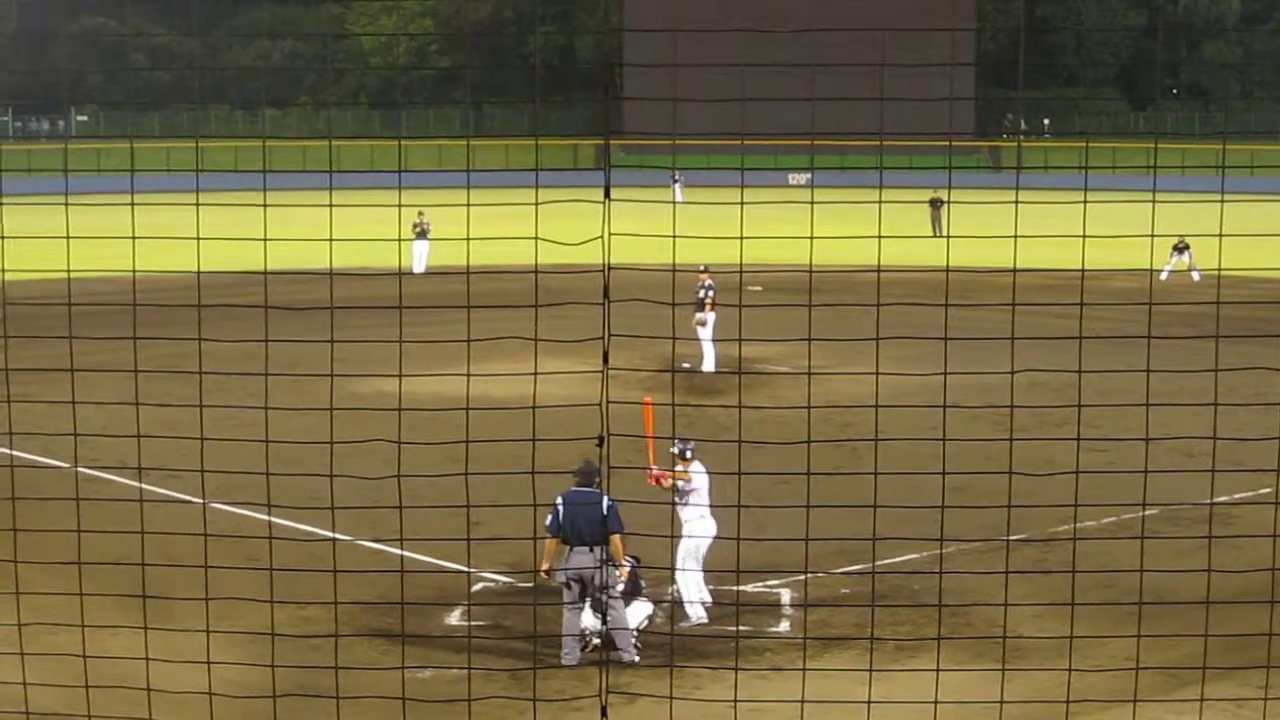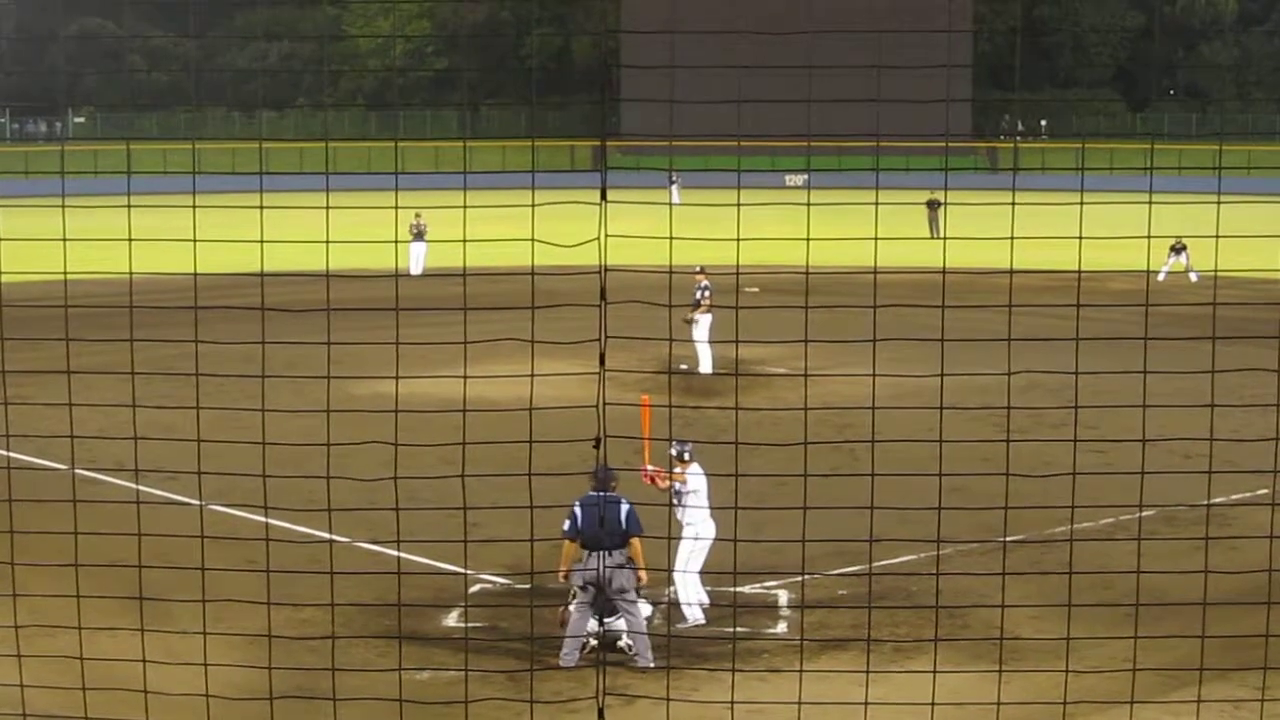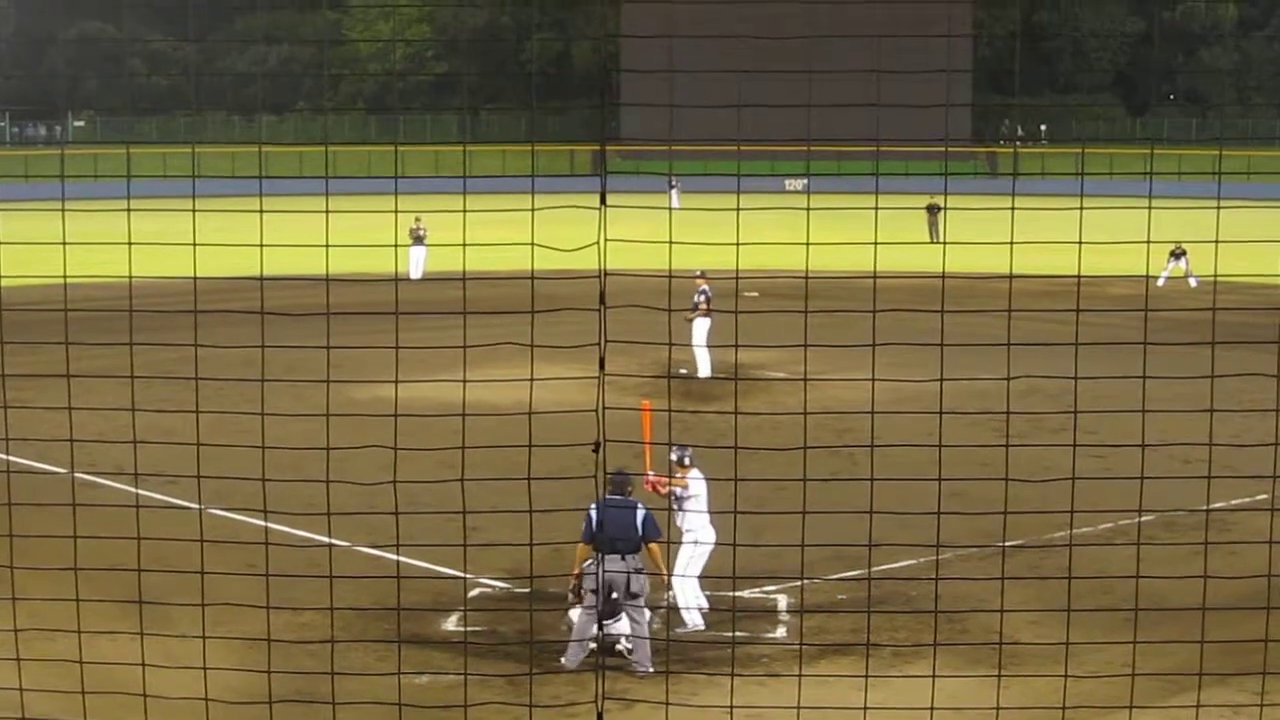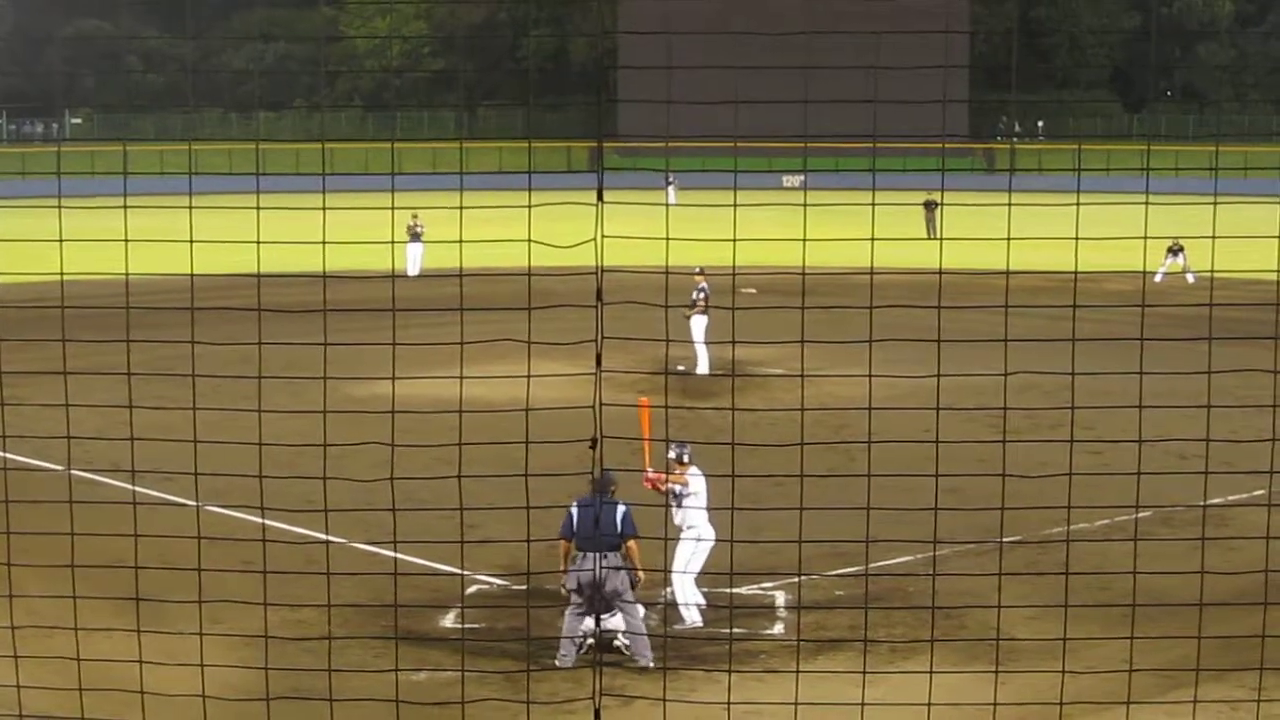
dt=0.4s
person 1, frame 1
left shoulder: (562, 500)
right shoulder: (605, 501)
left elbow: (552, 536)
right elbow: (614, 537)
left wrist: (546, 562)
right wrist: (621, 564)
left hip: (572, 559)
right hip: (597, 559)
left knee: (571, 609)
right knee: (614, 606)
left ankle: (569, 656)
right ankle: (627, 652)
person 1, frame 2
left shoulder: (580, 505)
right shoulder: (623, 505)
left elbow: (570, 540)
right elbow: (634, 540)
left wrist: (564, 567)
right wrist: (641, 568)
left hip: (589, 563)
right hip: (617, 563)
left knee: (580, 611)
right knee: (631, 611)
left ankle: (568, 657)
right ankle: (644, 658)
person 1, frame 3
left shoulder: (595, 508)
right shoulder: (639, 510)
left elbow: (585, 543)
right elbow: (652, 544)
left wrist: (577, 568)
right wrist: (662, 569)
left hip: (601, 567)
right hip: (629, 568)
left knee: (588, 614)
right knee: (637, 617)
left ankle: (572, 659)
right ankle: (642, 664)
person 1, frame 4
left shoulder: (577, 507)
right shoulder: (620, 508)
left elbow: (565, 541)
right elbow: (630, 543)
left wrist: (564, 565)
right wrist: (638, 568)
left hip: (583, 565)
right hip: (612, 565)
left knee: (574, 613)
right knee: (630, 612)
left ankle: (565, 659)
right ankle: (643, 658)
person 2, frame 1
left shoulder: (698, 471)
right shoulder: (681, 469)
left elbow: (686, 477)
right elbow: (668, 484)
left wrist: (661, 472)
right wrist: (657, 478)
left hip: (697, 526)
right hip: (698, 525)
left knee: (683, 571)
right knee: (693, 567)
left ankle: (697, 614)
right ankle: (703, 598)
person 2, frame 2
left shoulder: (695, 473)
right shoulder: (680, 471)
left elbow: (679, 479)
right elbow: (665, 485)
left wrist: (657, 472)
right wrist: (653, 477)
left hip: (698, 529)
right hip: (694, 528)
left knee: (682, 572)
right knee: (689, 569)
left ankle: (695, 616)
right ankle: (700, 599)
person 2, frame 3
left shoulder: (696, 479)
right shoulder: (680, 477)
left elbow: (680, 484)
right elbow: (666, 492)
left wrist: (657, 478)
right wrist: (654, 484)
left hip: (699, 535)
right hip: (692, 534)
left knee: (680, 578)
right knee: (687, 574)
left ankle: (694, 622)
right ankle: (700, 604)
person 2, frame 4
left shoulder: (696, 476)
right shoulder: (677, 475)
left elbow: (681, 481)
right elbow: (666, 490)
left wrist: (658, 476)
right wrist: (654, 483)
left hip: (698, 532)
right hip: (689, 532)
left knee: (680, 574)
right knee: (681, 572)
left ankle: (693, 618)
right ankle: (697, 601)
